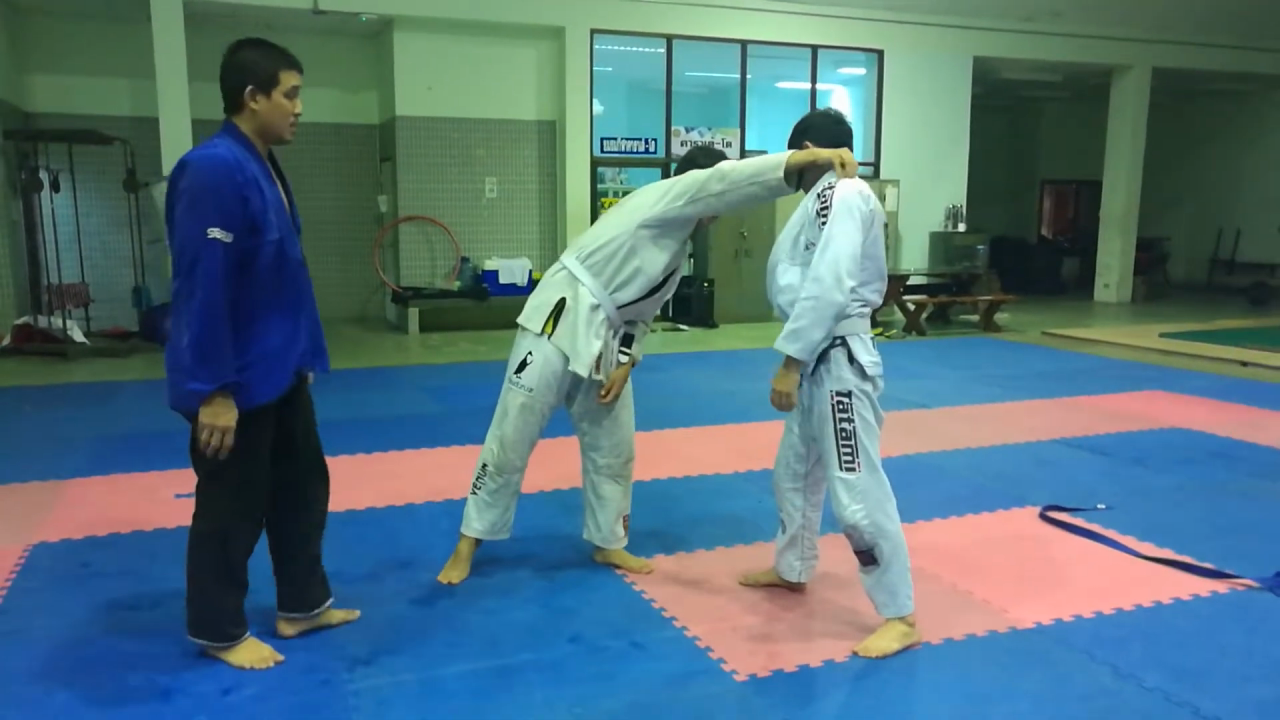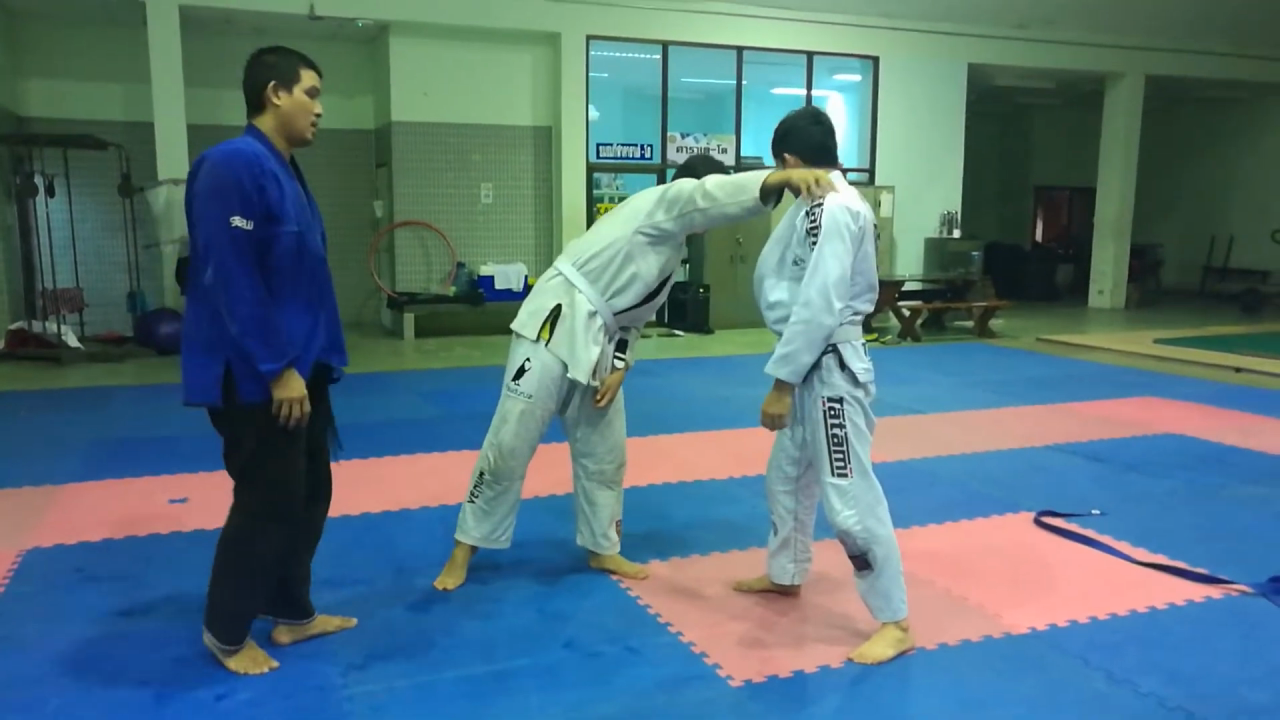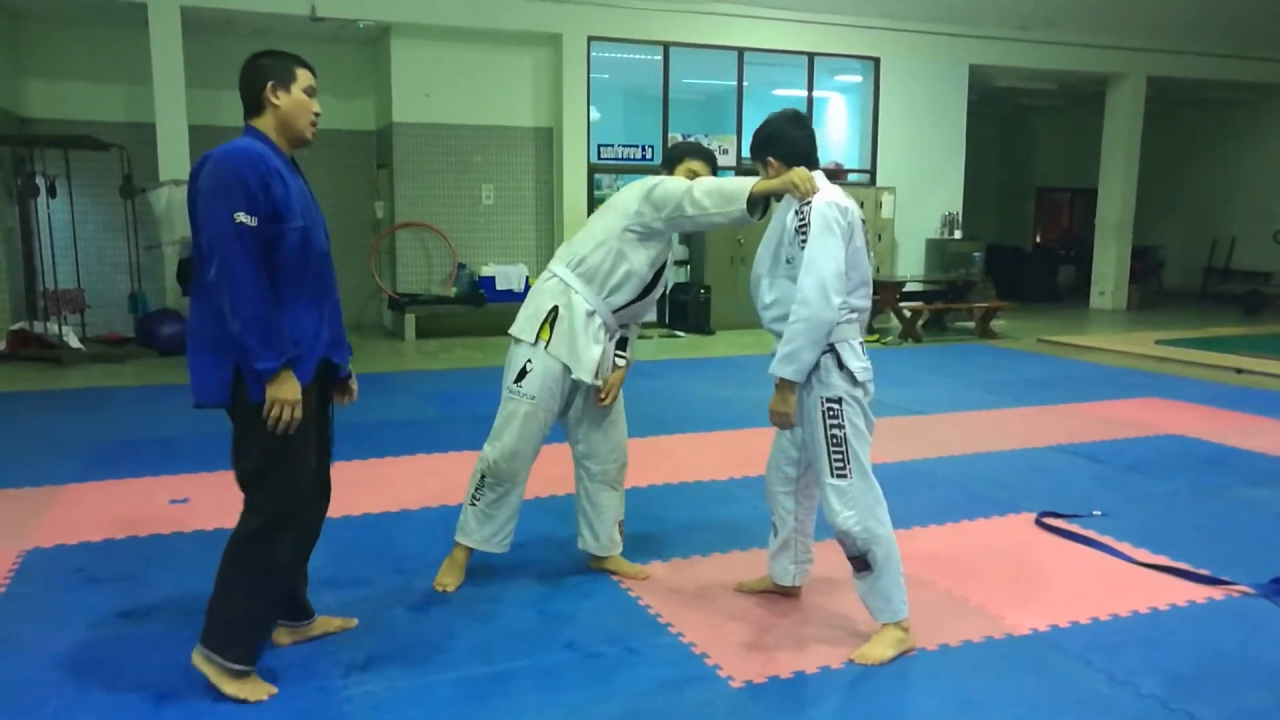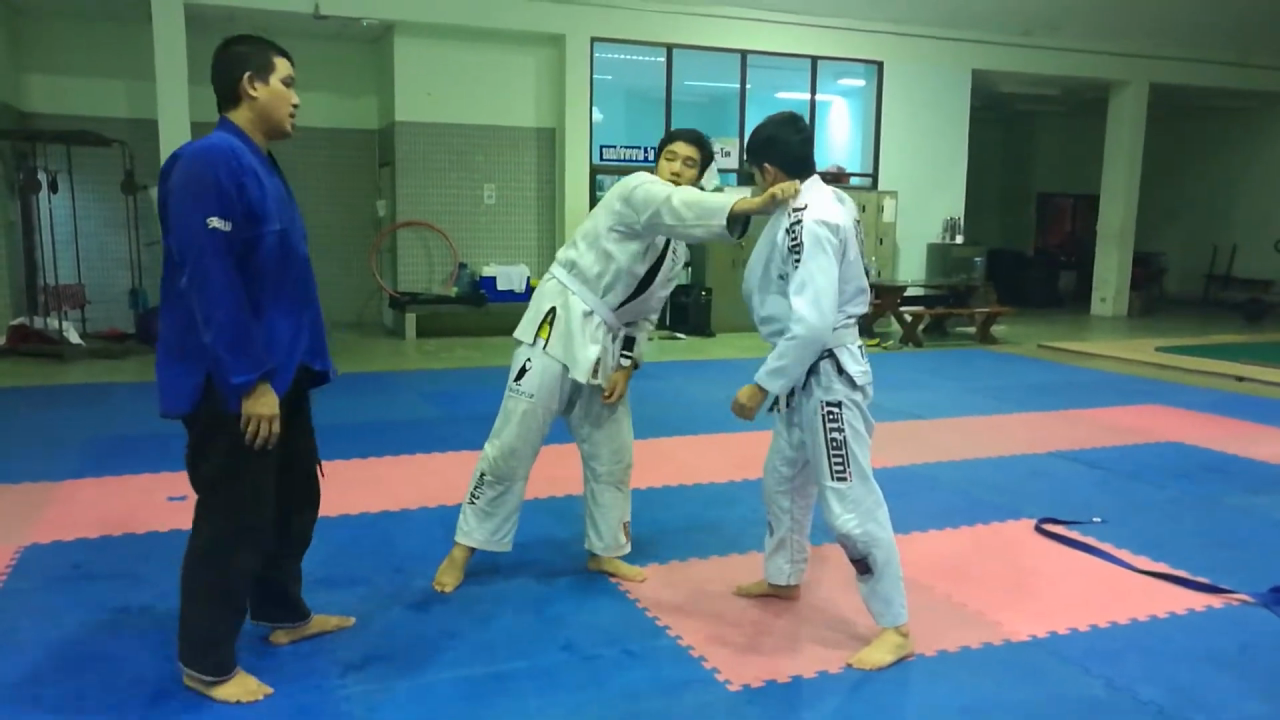
dt=0.4s
person 1, frame 1
left shoulder: (262, 166)
right shoulder: (214, 172)
right elbow: (202, 288)
left wrist: (295, 357)
right wrist: (213, 390)
left hip: (279, 366)
right hip: (236, 378)
left knee: (305, 482)
right knee: (234, 503)
left ankle: (301, 603)
right ankle: (218, 631)
person 1, frame 2
left shoulder: (284, 171)
right shoulder: (234, 166)
right elbow: (232, 280)
right wrist: (275, 367)
left hip: (297, 364)
right hip: (255, 374)
left knee: (309, 494)
right knee: (269, 501)
left ankle: (290, 613)
right ankle: (227, 629)
person 1, frame 3
left shoulder: (283, 171)
right shoulder: (237, 165)
right elbow: (237, 278)
left wrist: (334, 361)
right wrist: (275, 368)
left hip: (301, 367)
right hip: (265, 374)
left knee: (306, 500)
right knee: (279, 505)
left ankle: (289, 616)
right ankle: (224, 647)
person 1, frame 4
left shoulder: (259, 166)
right shoulder: (209, 163)
right elbow: (210, 284)
right wrist: (249, 381)
left hip: (277, 372)
right hip: (233, 384)
left knee: (293, 500)
right knee: (234, 519)
left ankle: (284, 614)
right ankle: (206, 662)
person 2, frame 1
left shoulder: (843, 195)
right shoulder: (833, 197)
left elbow: (827, 289)
left wrist: (787, 362)
left hip: (840, 360)
right hip: (818, 358)
left knee: (857, 489)
right knee: (796, 470)
left ankle: (900, 616)
right ankle: (793, 568)
person 2, frame 2
left shoulder: (832, 209)
right shoulder: (825, 203)
left elbow: (817, 307)
left wrist: (780, 383)
left hip: (830, 368)
right hip: (812, 365)
left knee: (849, 496)
right knee: (788, 475)
left ankle: (895, 622)
right ankle: (785, 573)
person 2, frame 3
left shoulder: (817, 207)
right shoulder: (814, 203)
left elbow: (817, 306)
left wrist: (784, 383)
left hip: (828, 368)
right hip: (811, 366)
left knee: (848, 497)
right knee: (787, 476)
left ankle: (895, 622)
right ankle: (786, 575)
person 2, frame 4
left shoulder: (808, 223)
right shoulder: (824, 199)
left elbow: (810, 323)
left wrist: (761, 385)
left hip: (828, 371)
right hip: (808, 371)
left knee: (850, 502)
right knee: (783, 477)
left ankle: (895, 627)
right ankle: (783, 577)
person 3, frame 1
left shoulder: (677, 246)
right shoulder: (663, 196)
right elbow: (728, 181)
left wrist: (624, 364)
right wrist: (812, 157)
left hip: (603, 341)
right hip: (559, 322)
left knee: (613, 447)
right knee: (512, 440)
left ankle: (607, 544)
right ankle: (467, 545)
person 3, frame 2
left shoulder: (669, 251)
right shoulder: (660, 203)
right elbow: (711, 195)
left wrist: (619, 369)
right wrist: (784, 177)
left hip: (596, 345)
right hip: (555, 326)
left knee: (604, 453)
right knee: (509, 446)
left ankle: (602, 549)
right ankle: (464, 550)
person 3, frame 3
left shoulder: (663, 247)
right shoulder: (647, 194)
right elbow: (698, 201)
left wrist: (618, 367)
right wrist: (775, 184)
left hip: (595, 344)
right hip: (554, 328)
left knee: (605, 454)
right knee: (511, 449)
left ankle: (603, 550)
right ankle: (462, 552)
person 3, frame 4
left shoulder: (677, 248)
right shoulder: (637, 189)
right elbow: (677, 208)
left wrist: (625, 367)
right wrist: (756, 204)
left hip: (604, 344)
right hip: (558, 327)
left knee: (612, 455)
right knee: (512, 447)
left ankle: (604, 551)
right ankle: (462, 550)
